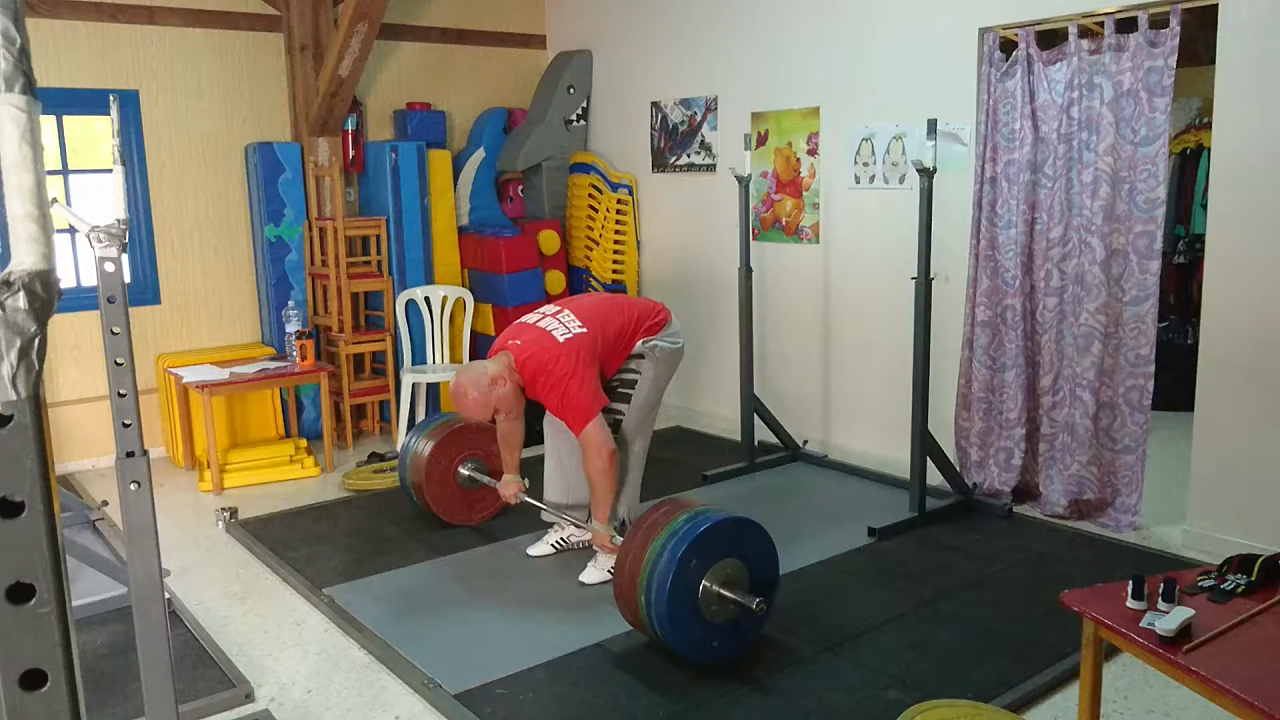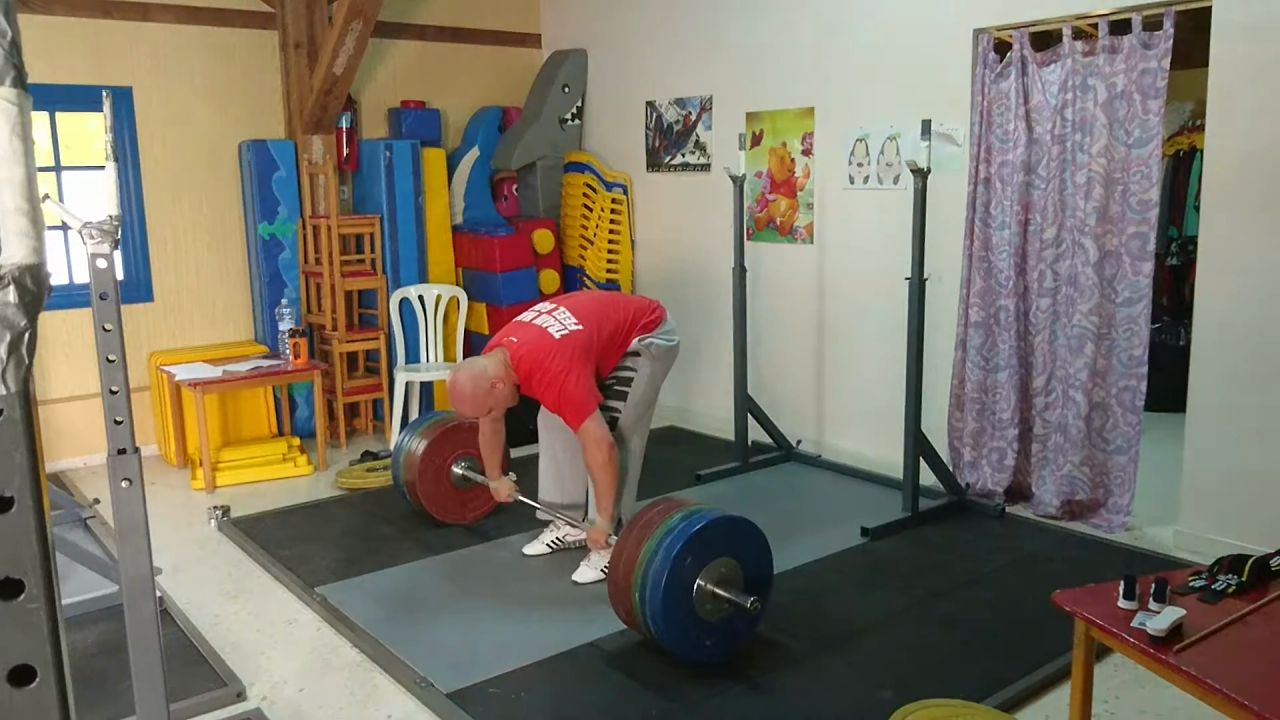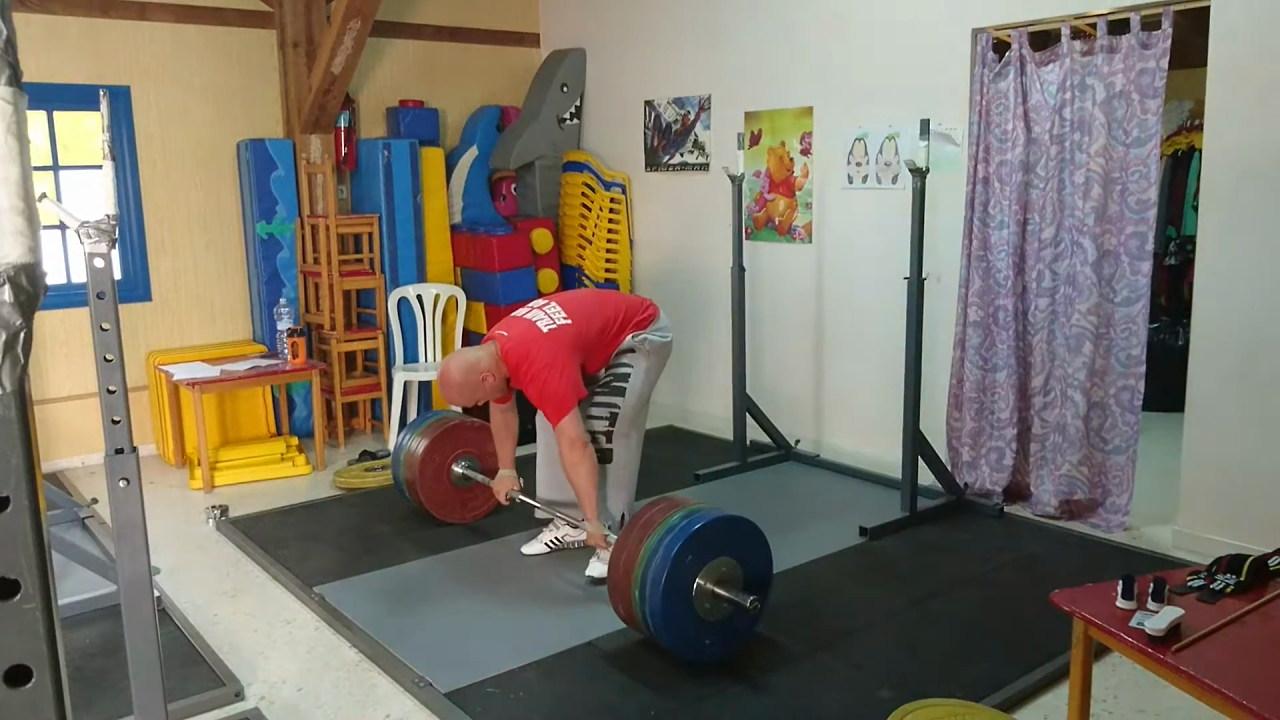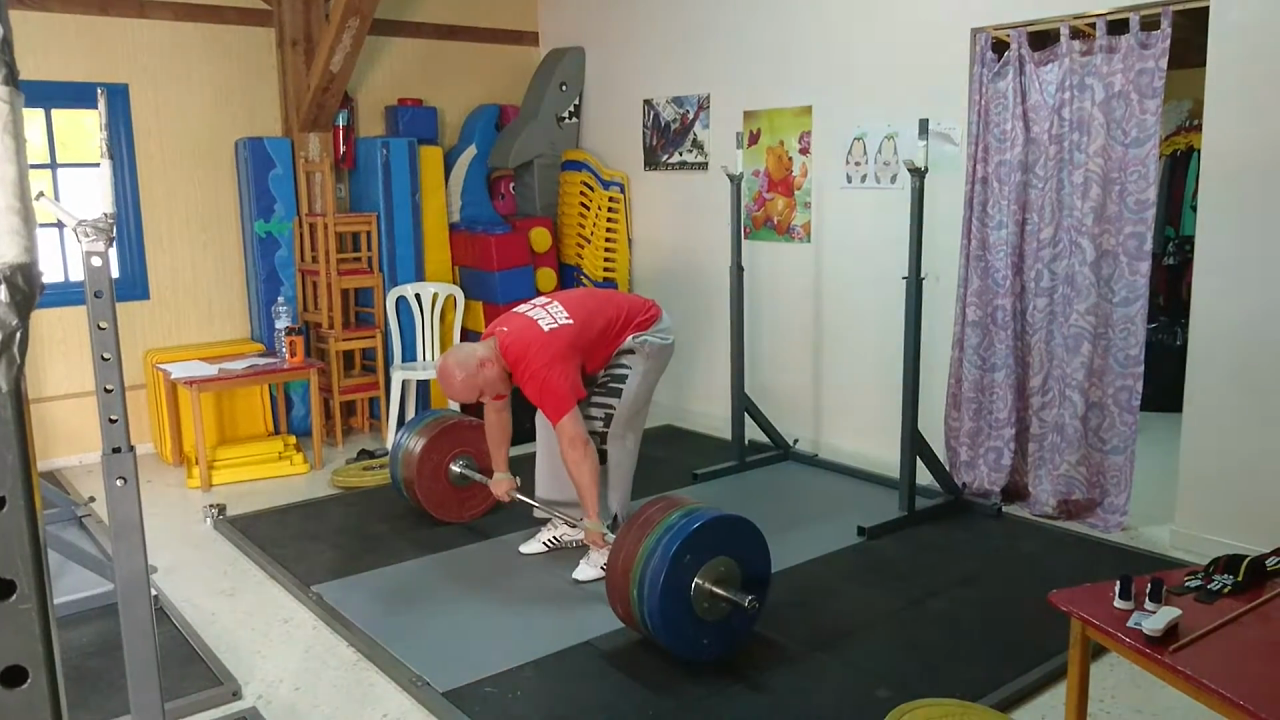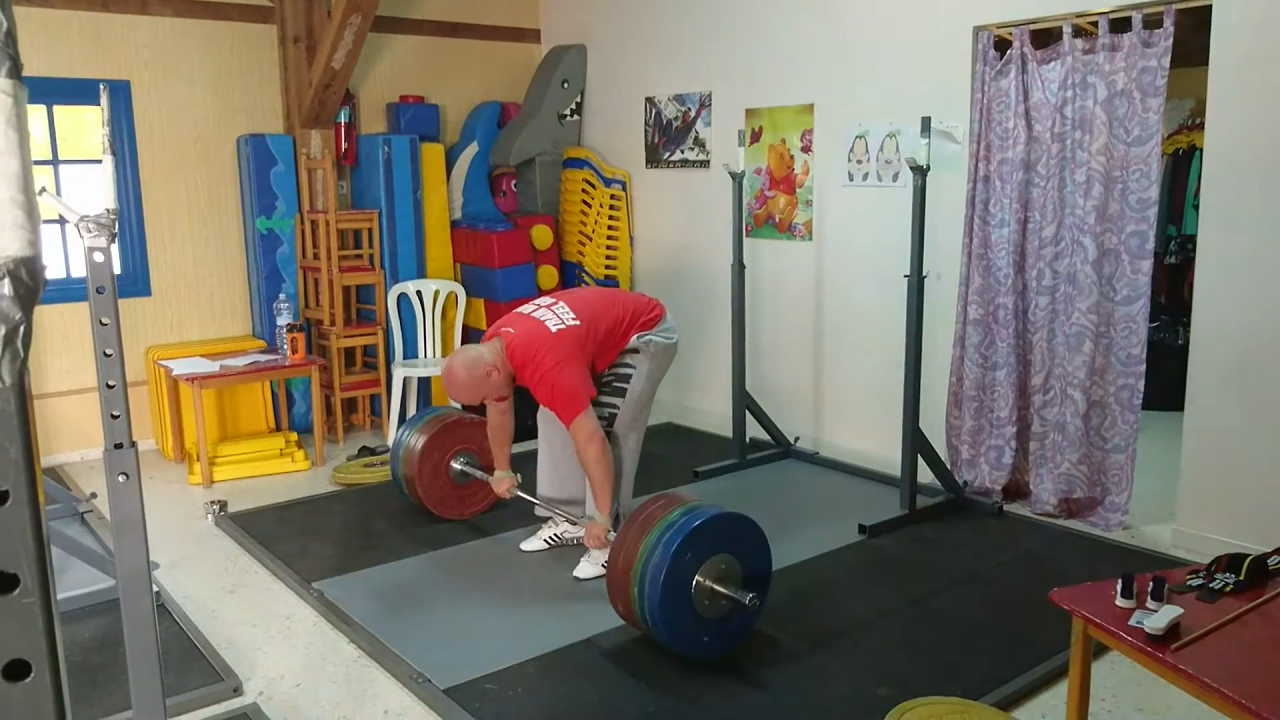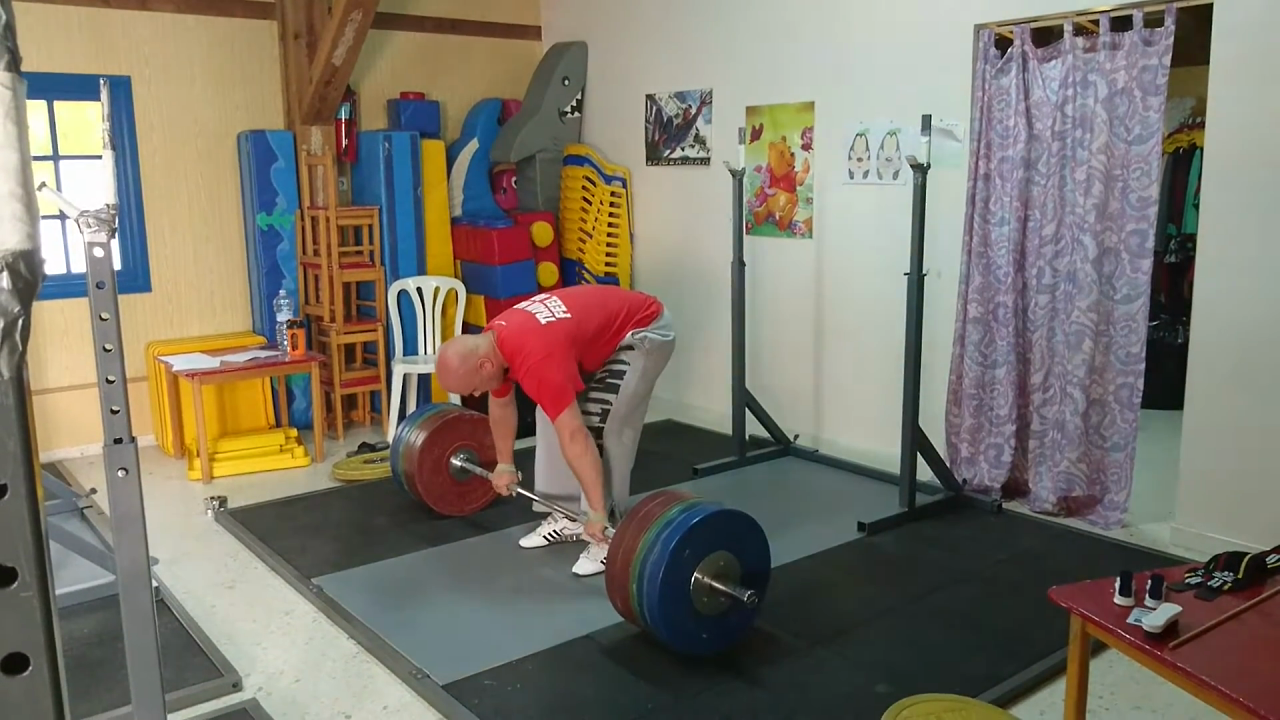
dt=0.4s
person 1, frame 1
left shoulder: (556, 376)
right shoulder: (499, 359)
left elbow: (602, 451)
right elbow: (511, 418)
left wrist: (601, 525)
right wrist: (511, 474)
left hip: (652, 338)
right hip: (609, 330)
left knee: (614, 433)
right knee: (561, 424)
left ankle: (617, 538)
right ankle: (573, 524)
person 1, frame 2
left shoulder: (552, 373)
right shoulder: (493, 359)
left elbow: (601, 446)
right elbow: (490, 422)
left wrist: (603, 522)
right wrist: (496, 479)
left hip: (648, 335)
right hip: (605, 329)
left knee: (612, 431)
right knee: (555, 421)
left ankle: (612, 543)
right ankle: (570, 523)
person 1, frame 3
left shoulder: (540, 367)
right shoulder: (489, 352)
left elbow: (575, 444)
right elbow: (503, 410)
left wrist: (593, 522)
right wrist: (507, 471)
left hip: (641, 333)
right hip: (599, 330)
left knee: (605, 430)
right knee: (552, 422)
left ankle: (611, 538)
right ankle: (570, 524)
person 1, frame 4
left shoulder: (538, 366)
right shoulder: (488, 346)
left elbow: (576, 442)
right elbow: (497, 410)
left wrist: (594, 521)
right wrist: (500, 472)
left hip: (643, 334)
right hip: (601, 329)
left knee: (602, 431)
right knee: (552, 420)
left ankle: (608, 539)
right ankle: (568, 522)
person 1, frame 5
left shoulder: (548, 367)
right shoulder: (491, 347)
left elbow: (592, 440)
right elbow: (499, 410)
left wrist: (601, 517)
right wrist: (502, 470)
left hip: (647, 334)
right hip: (604, 326)
left knee: (607, 429)
right knee: (555, 418)
left ankle: (610, 539)
right ankle: (569, 520)
person 1, frame 6
left shoulder: (536, 361)
right shoulder: (491, 342)
left elbow: (575, 437)
right elbow: (502, 404)
left wrist: (597, 514)
right wrist: (505, 465)
left hip: (644, 331)
right hip: (603, 327)
left knee: (601, 427)
right knee: (554, 415)
left ankle: (608, 534)
right ankle: (568, 517)
